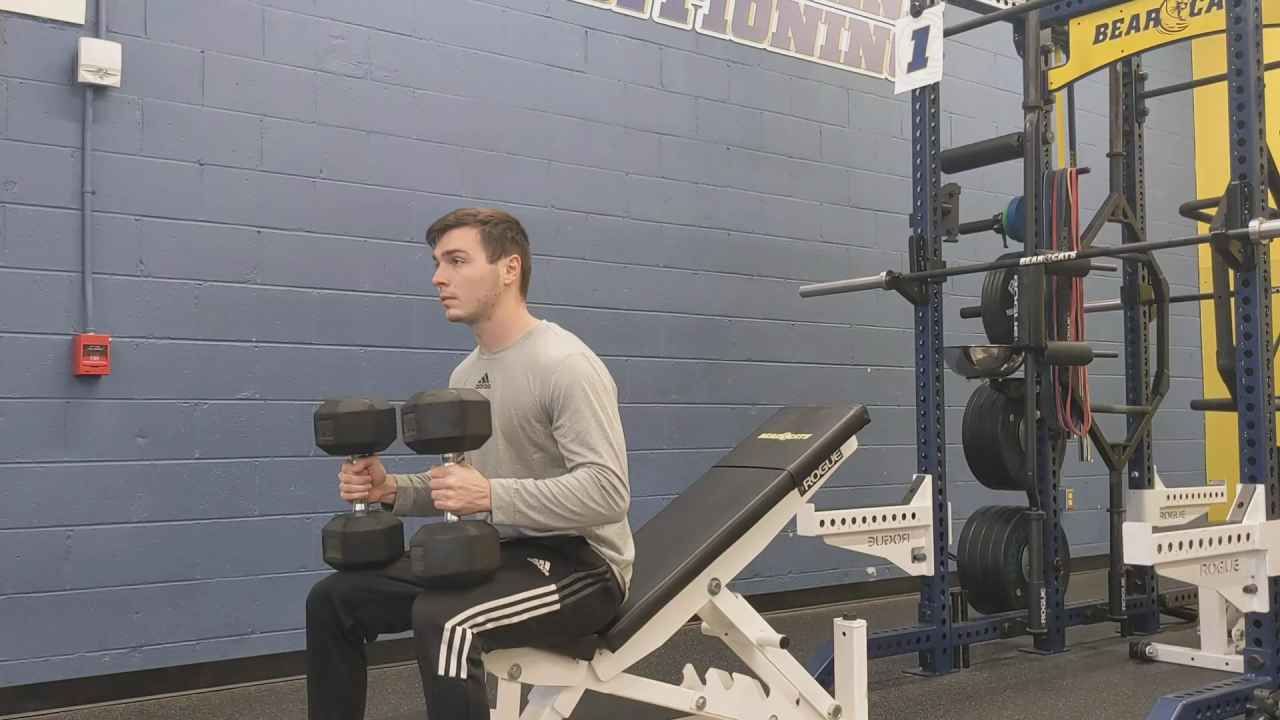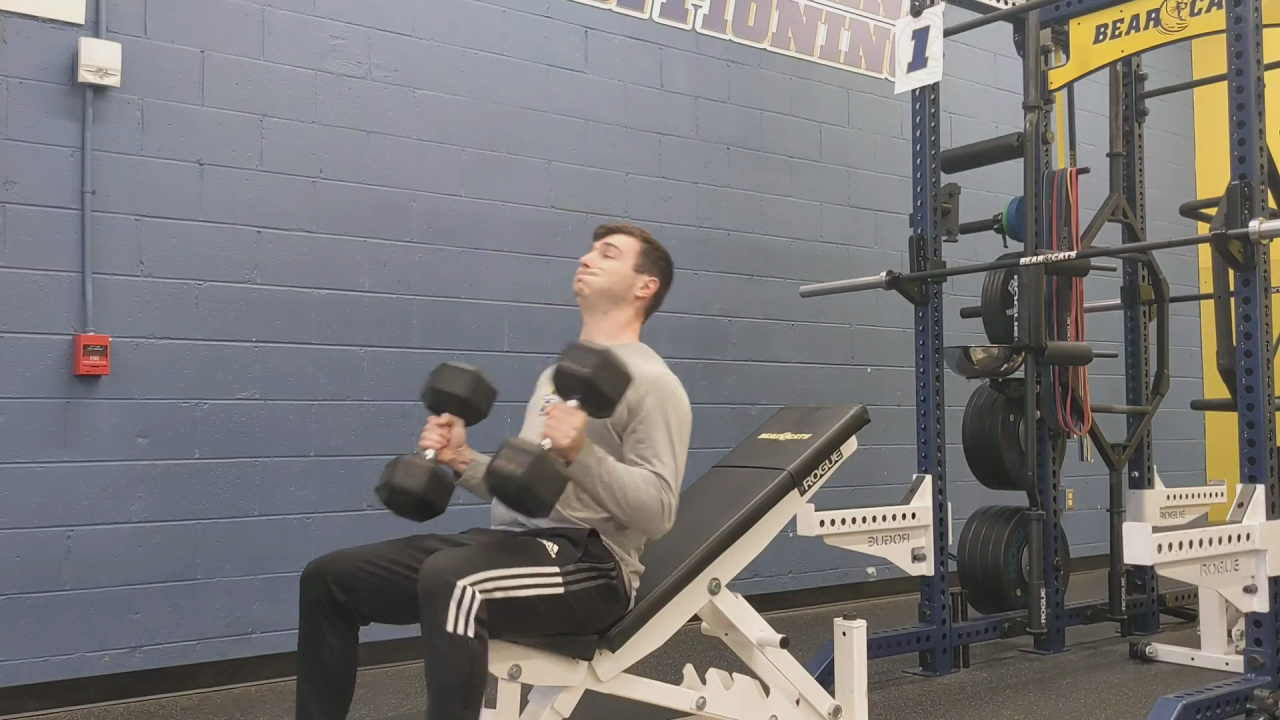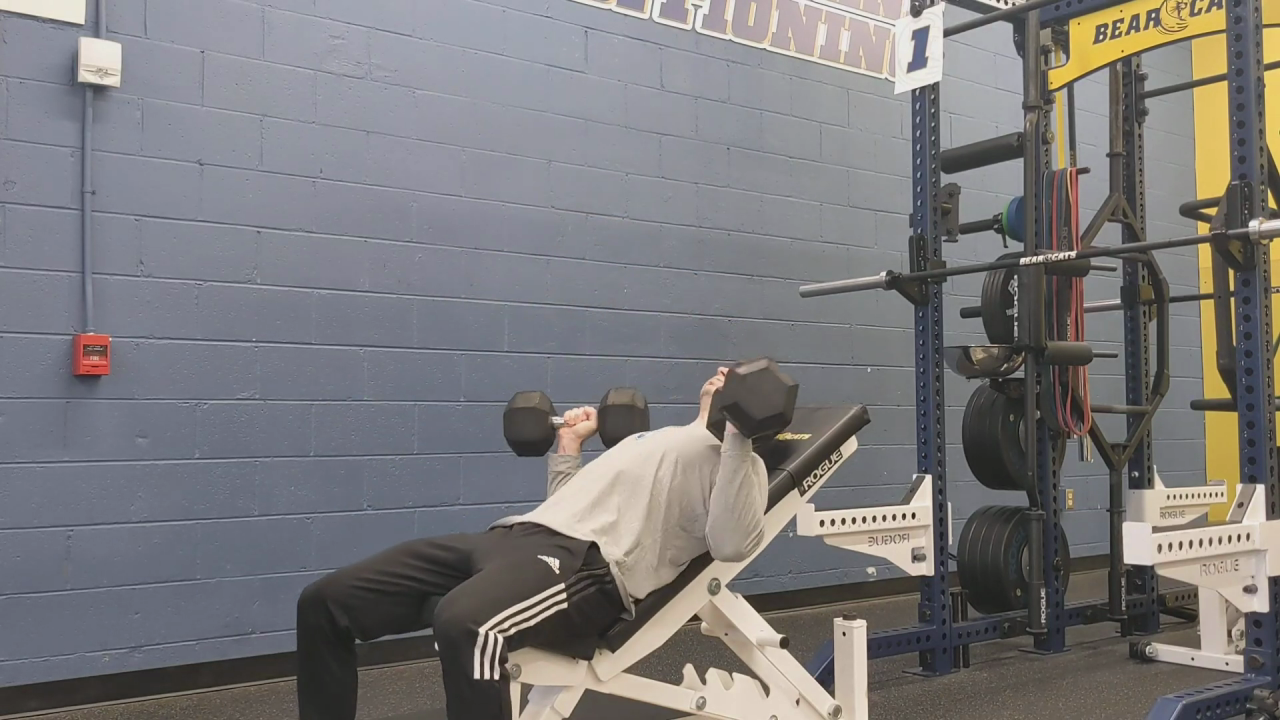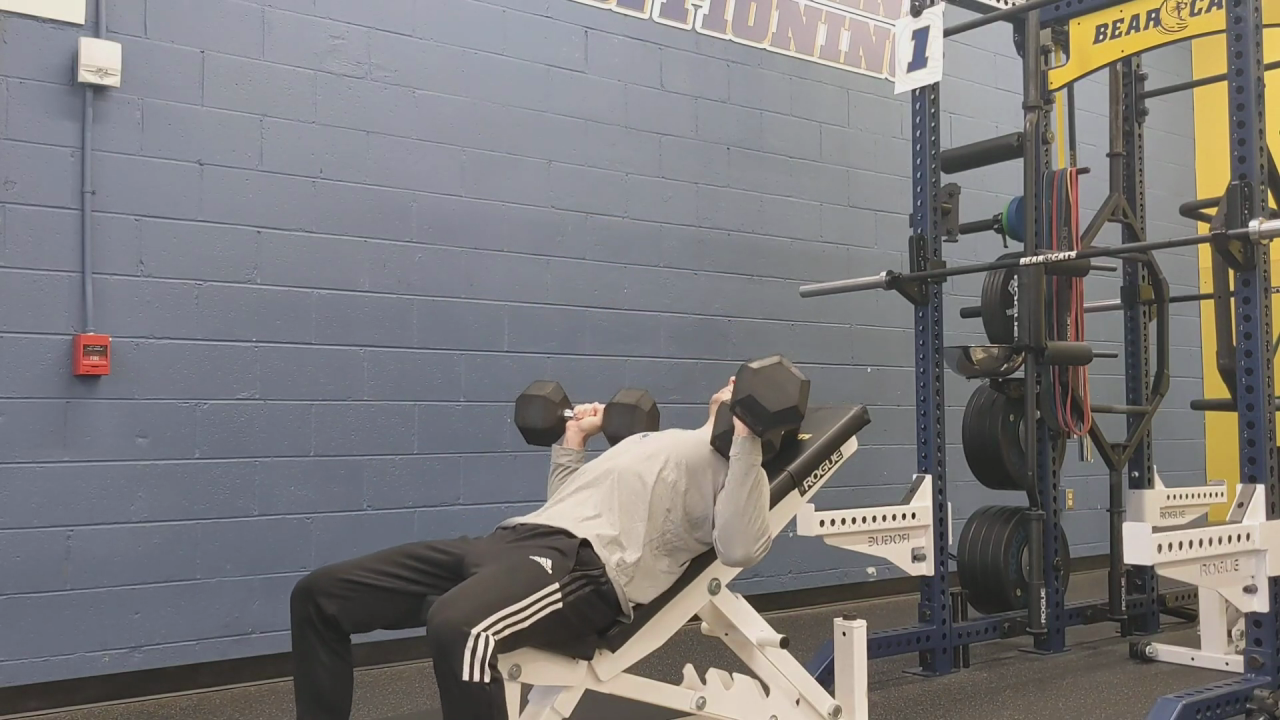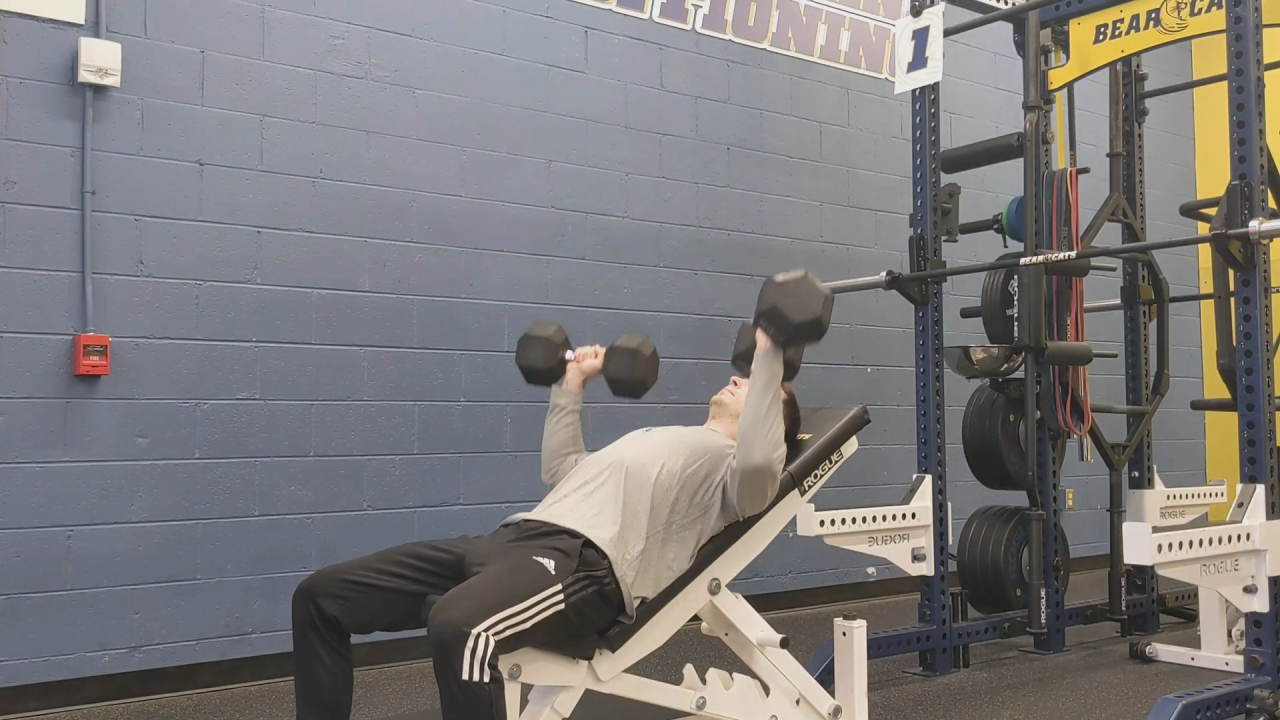
dt=1s
person 1, frame 1
left shoulder: (564, 366)
right shoulder: (467, 373)
left elbow: (607, 493)
right elbow: (461, 481)
left wrist: (491, 496)
right wrist: (393, 488)
left hip: (579, 561)
right hip: (498, 550)
left knee: (442, 619)
right knee: (335, 599)
person 1, frame 2
left shoulder: (652, 383)
right shoulder: (557, 375)
left elbow: (656, 513)
left wrist: (582, 451)
right wrist: (462, 460)
left hip: (587, 559)
right hip: (509, 539)
left knee: (449, 579)
right knee: (329, 578)
person 1, frame 3
left shoulder: (735, 462)
right shoulder: (656, 439)
left elbow: (733, 544)
left wrist: (737, 436)
right wrist: (568, 443)
left hip: (584, 562)
right hip: (513, 537)
left knee: (465, 625)
right knee: (326, 601)
person 1, frame 4
left shoulder: (735, 462)
right shoulder: (659, 439)
left elbow: (741, 548)
left wrist: (745, 436)
right wrist: (573, 437)
left hip: (583, 564)
right hip: (512, 539)
left knee: (459, 630)
right knee: (319, 594)
person 1, frame 5
left shoulder: (731, 465)
right shoulder: (660, 436)
left elbow: (760, 459)
right elbow: (559, 469)
left wrist: (769, 353)
right wrist: (573, 382)
left hip: (584, 564)
right hip: (516, 537)
left knee: (459, 629)
right knee: (321, 595)
